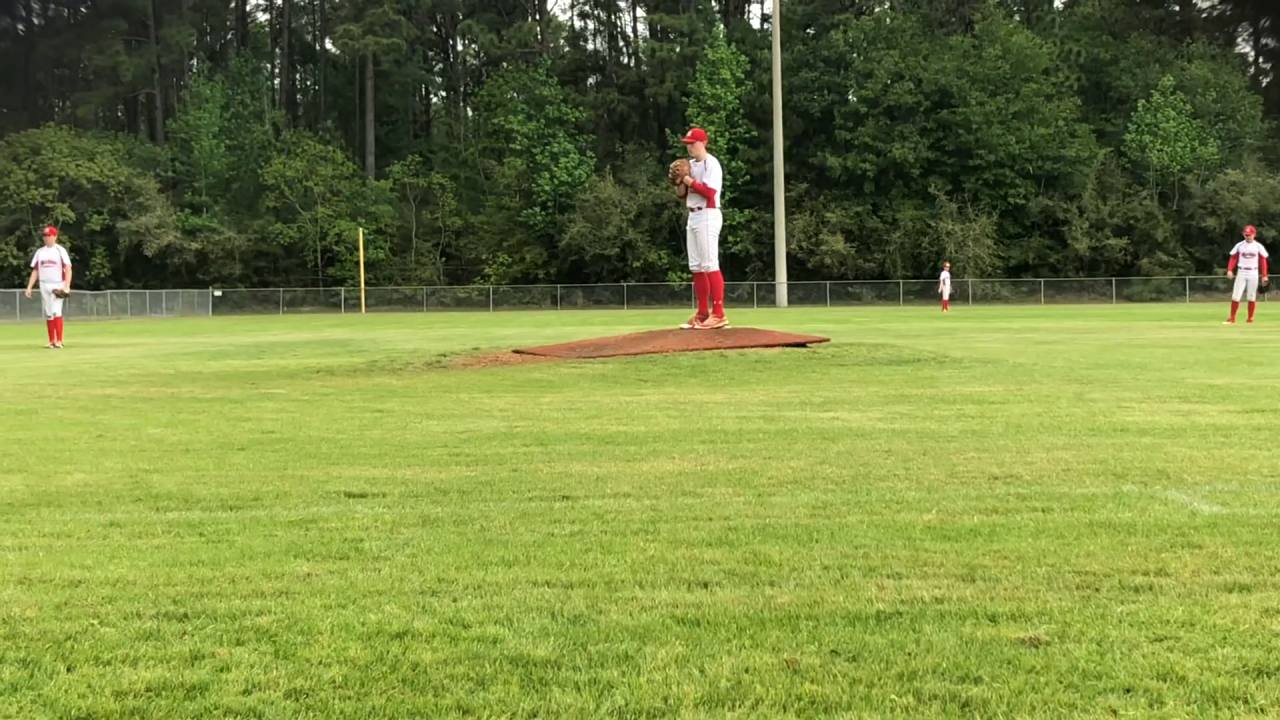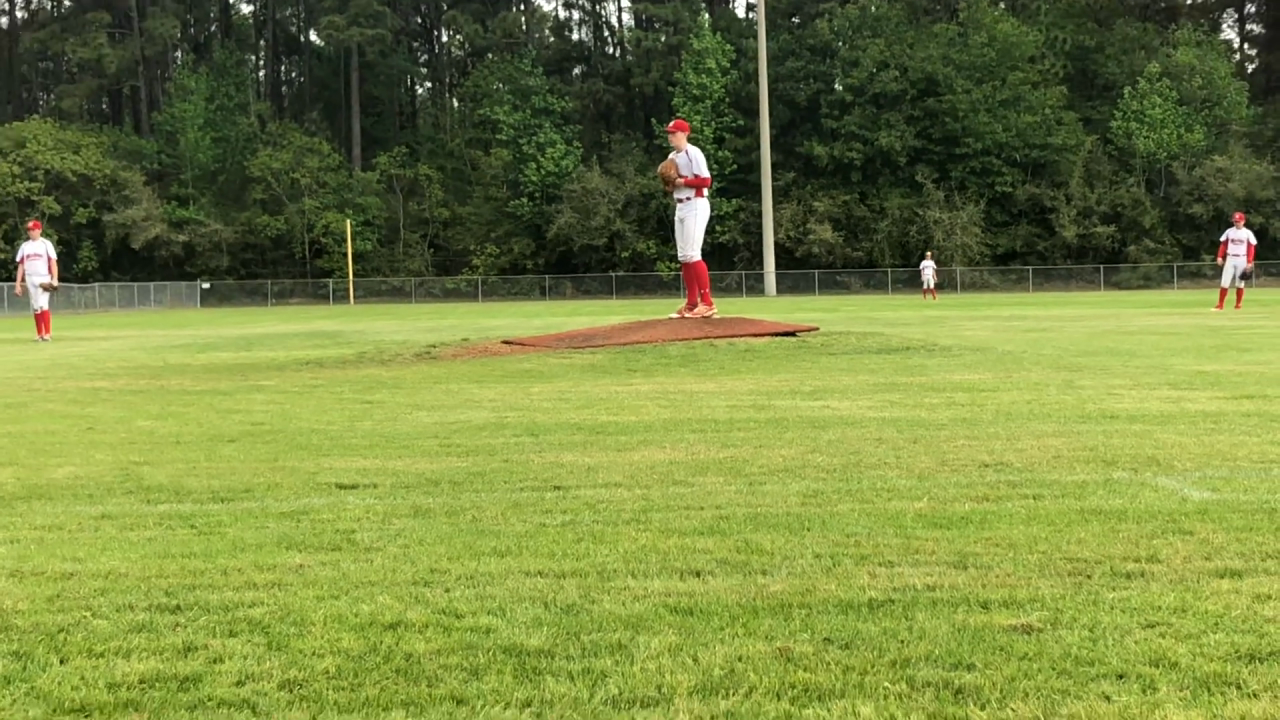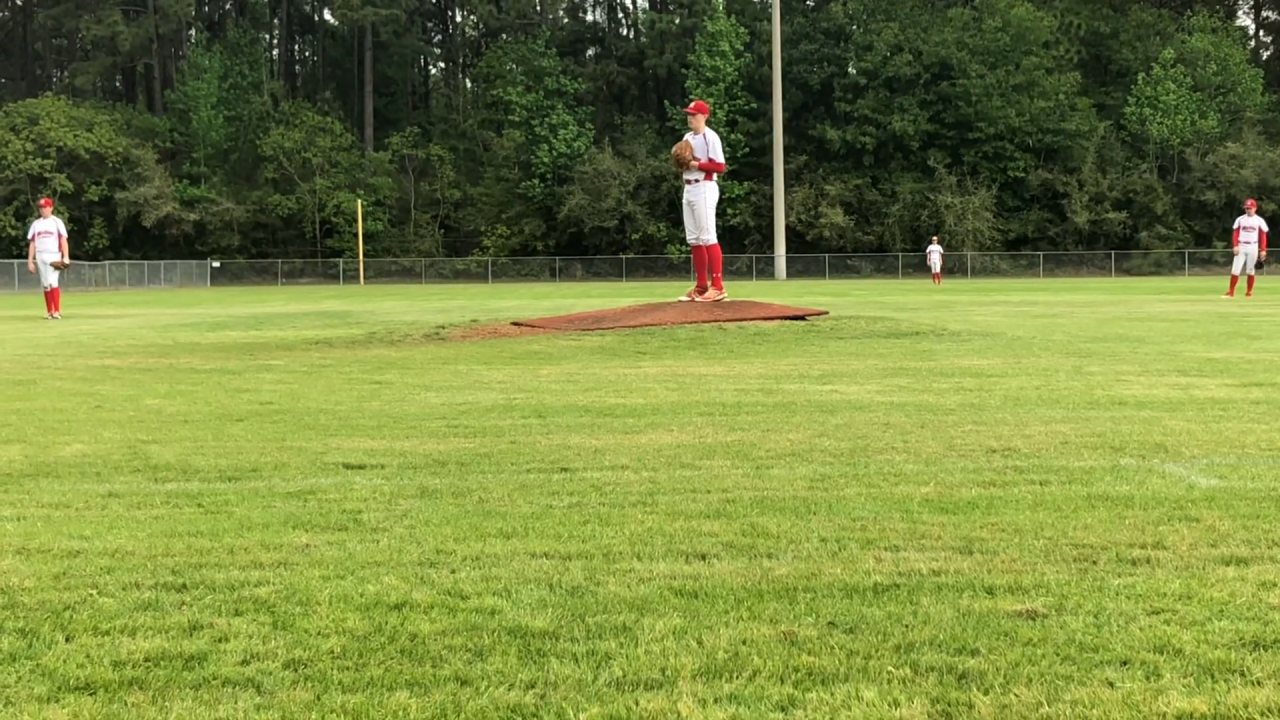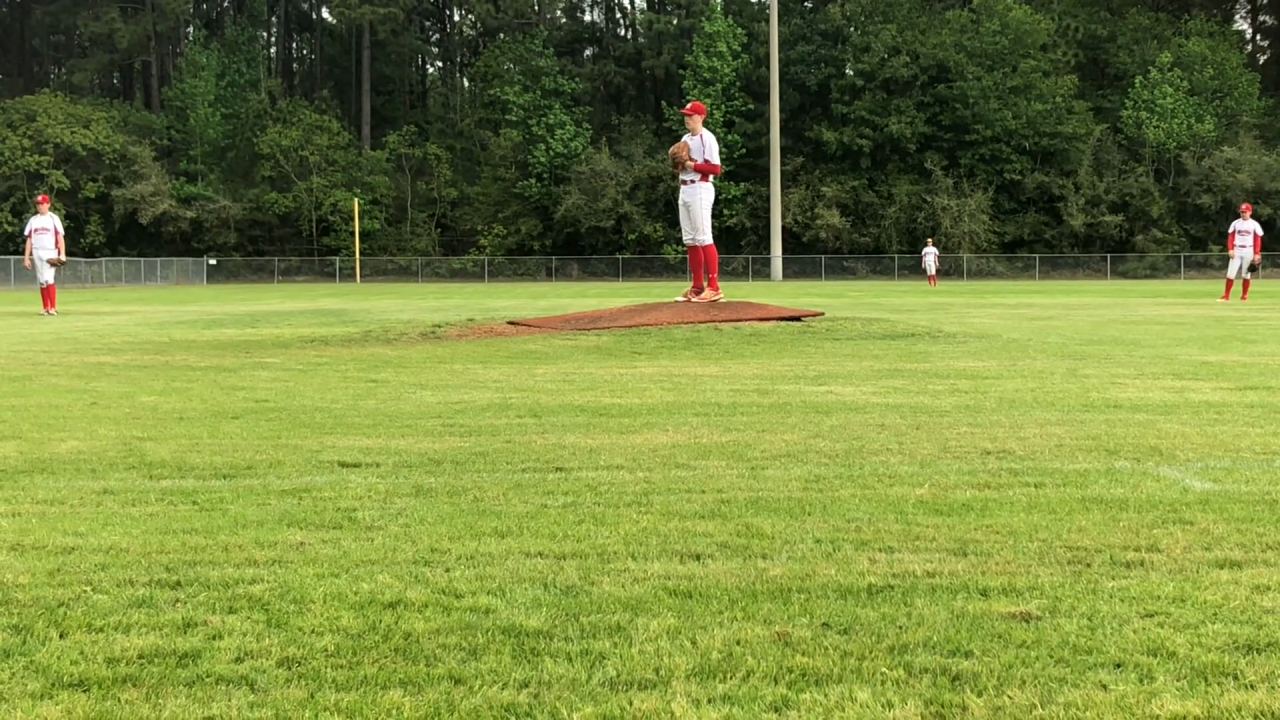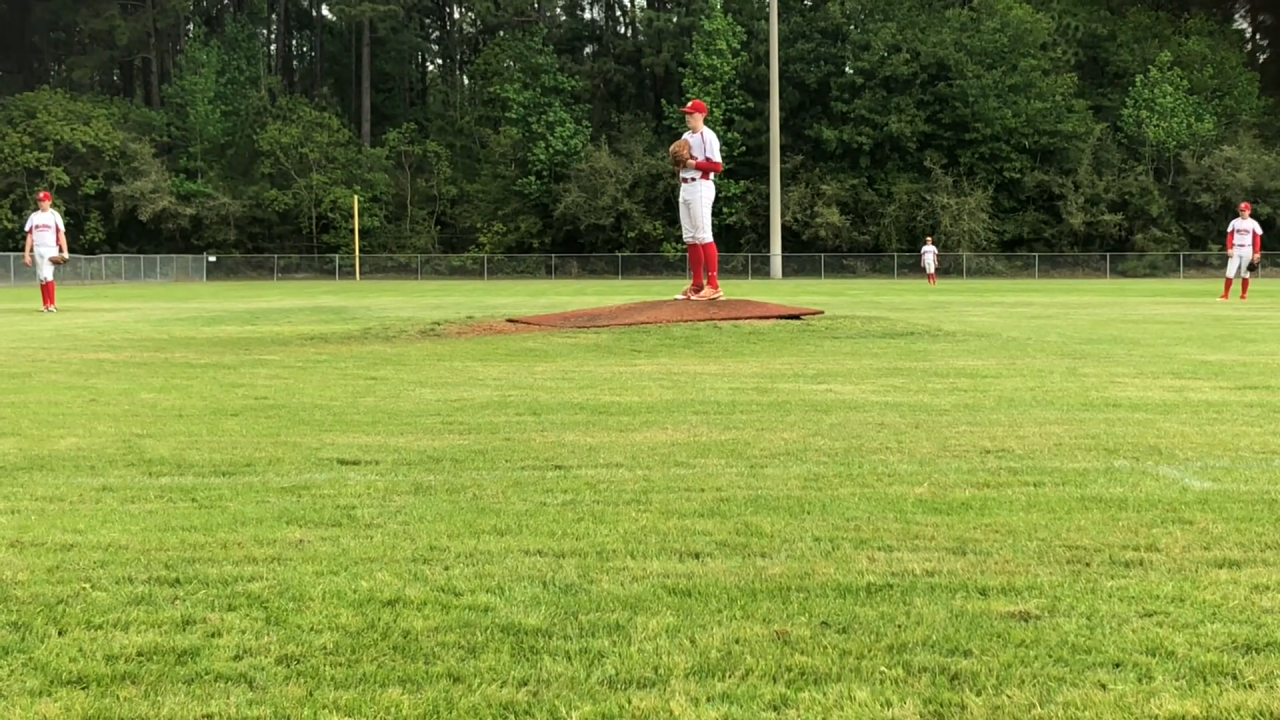
dt=0.7s
person 1, frame 1
left shoulder: (711, 164)
right shoulder: (690, 164)
left elbow: (709, 192)
right elbow: (684, 195)
left wrist: (691, 182)
right wrist: (679, 181)
left hip: (707, 216)
right hip: (692, 216)
left knee: (710, 264)
right knee: (696, 266)
left ankle: (718, 314)
right ankle: (703, 313)
person 1, frame 2
left shoulder: (693, 153)
right shoulder: (671, 157)
left elbow: (706, 181)
left wrist: (682, 182)
left hip: (695, 206)
right hip: (680, 207)
left knee: (692, 254)
right knee: (684, 257)
left ankle: (707, 302)
right ankle: (692, 303)
person 1, frame 3
left shoulder: (710, 137)
right shoulder: (687, 138)
left elbow: (720, 167)
left wrist: (695, 164)
left hip: (704, 189)
right hip: (688, 189)
left knee: (707, 237)
right knee: (694, 239)
left ankle: (717, 287)
right ankle: (701, 286)
person 1, frame 4
left shoulder: (707, 138)
right shoulder: (685, 139)
left elbow: (715, 169)
left wrist: (690, 165)
left hip: (700, 190)
right hip: (684, 189)
left knee: (703, 238)
right knee: (690, 240)
left ankle: (713, 287)
right ankle: (697, 286)
person 1, frame 5
left shoulder: (708, 136)
right shoulder: (685, 137)
left elbow: (717, 166)
left wrist: (692, 163)
left hip: (700, 187)
right hip: (685, 187)
left knee: (703, 235)
right knee: (690, 237)
left ankle: (713, 286)
right ankle: (697, 284)
